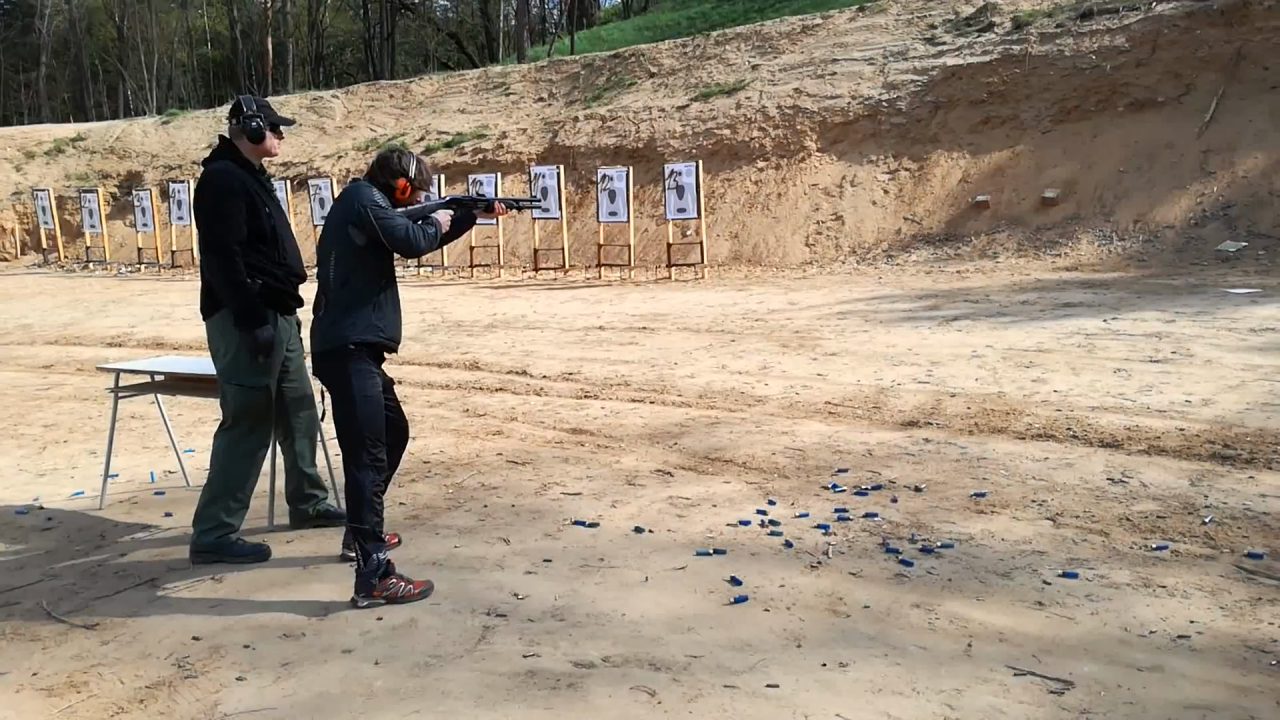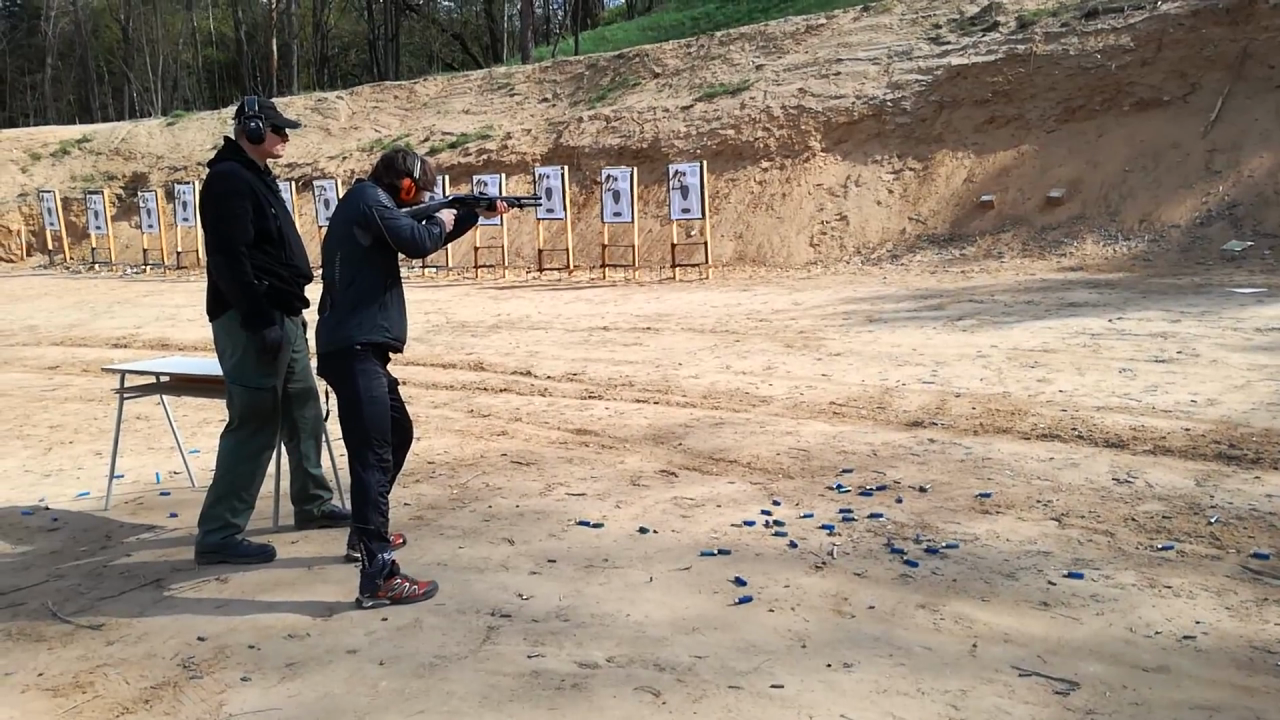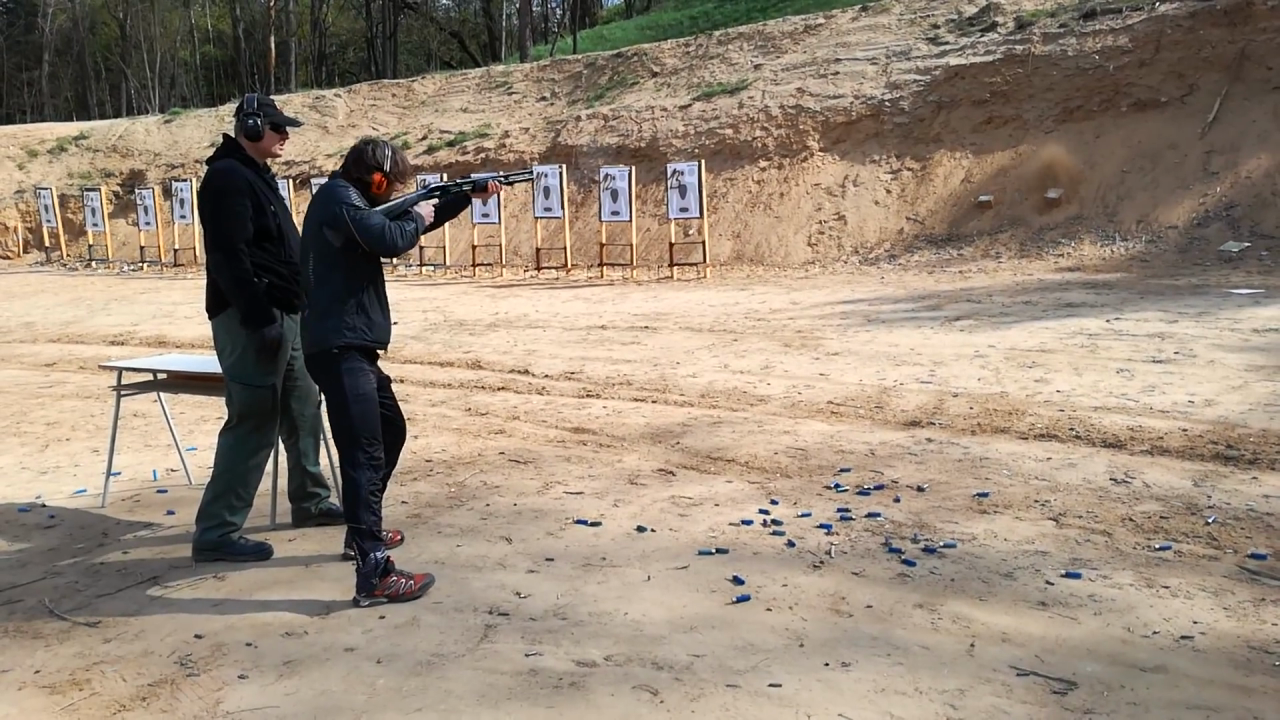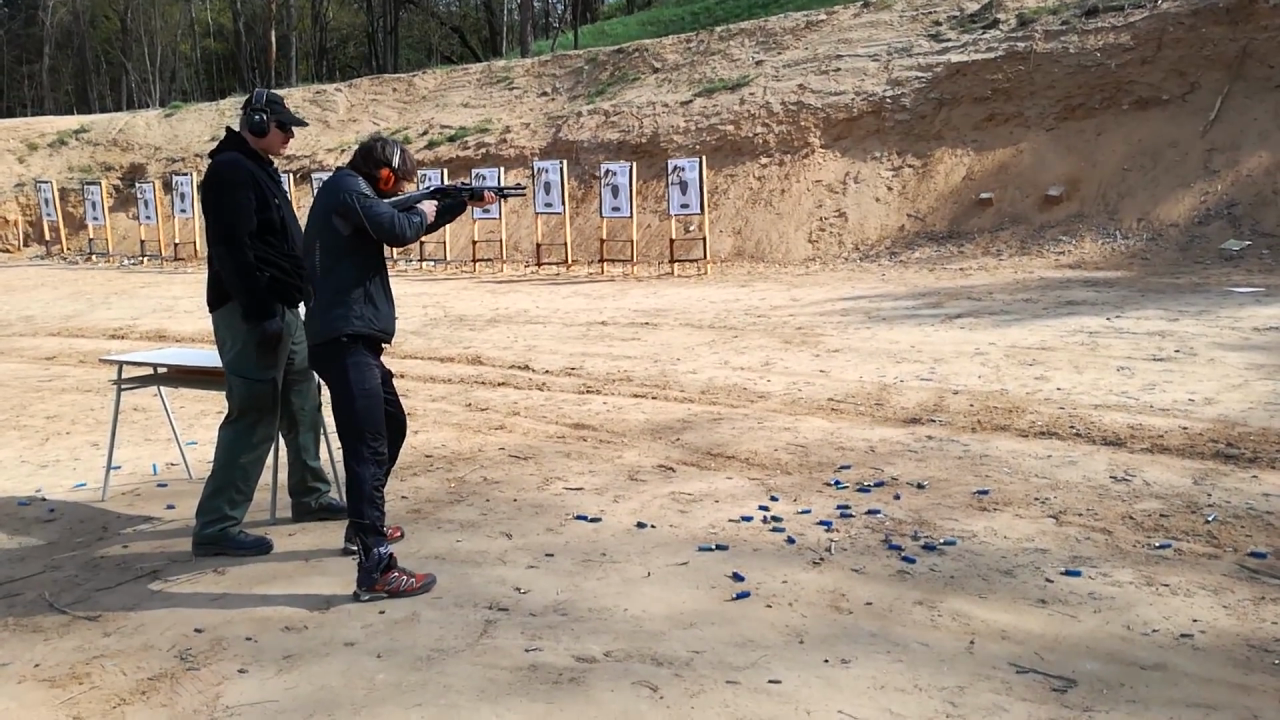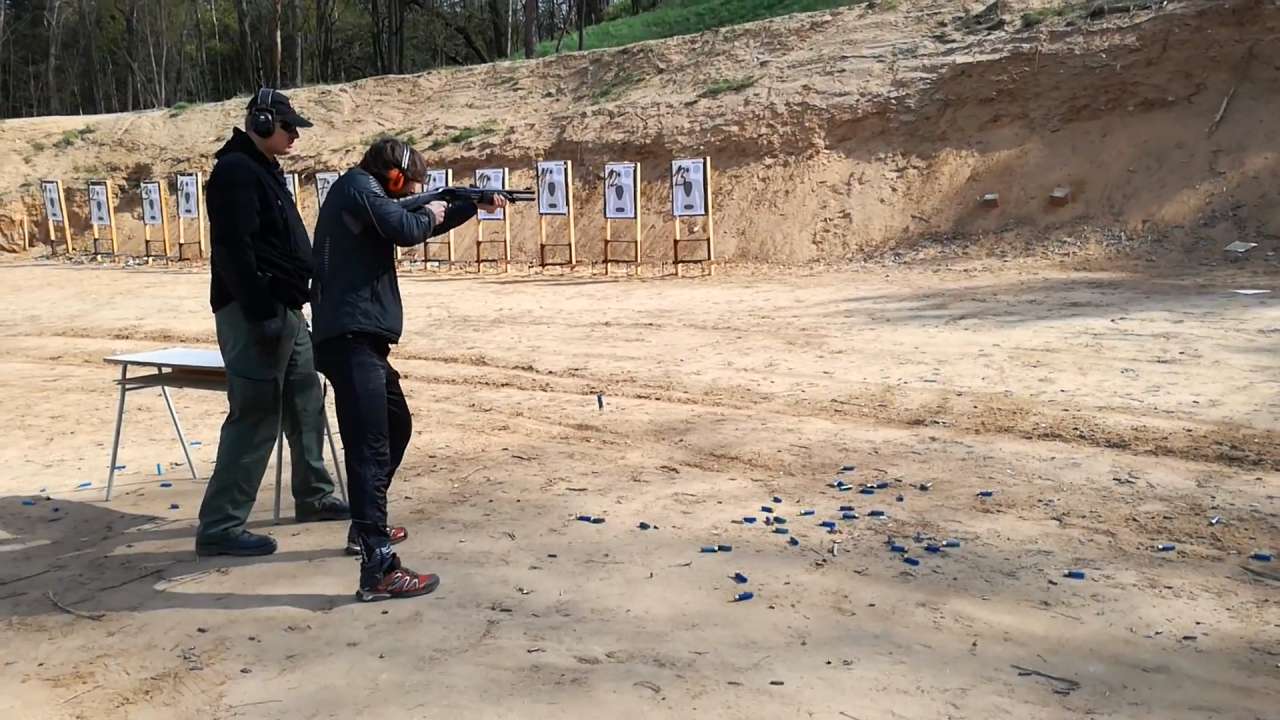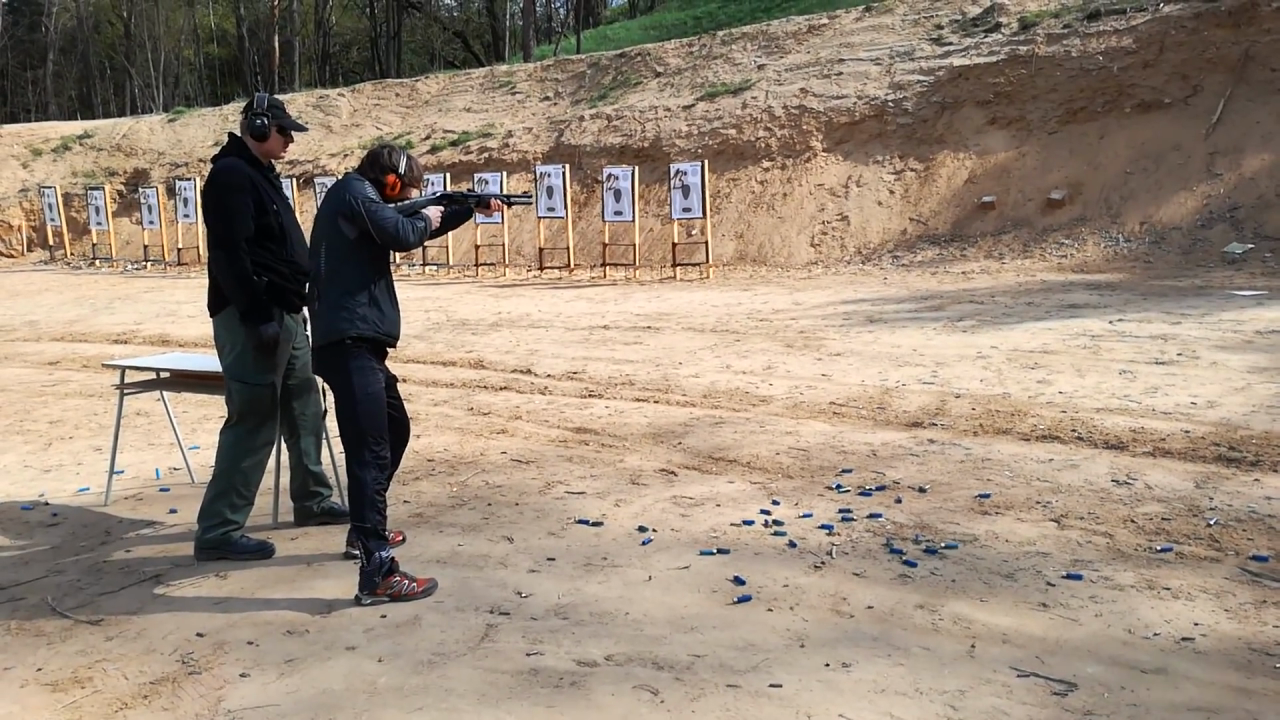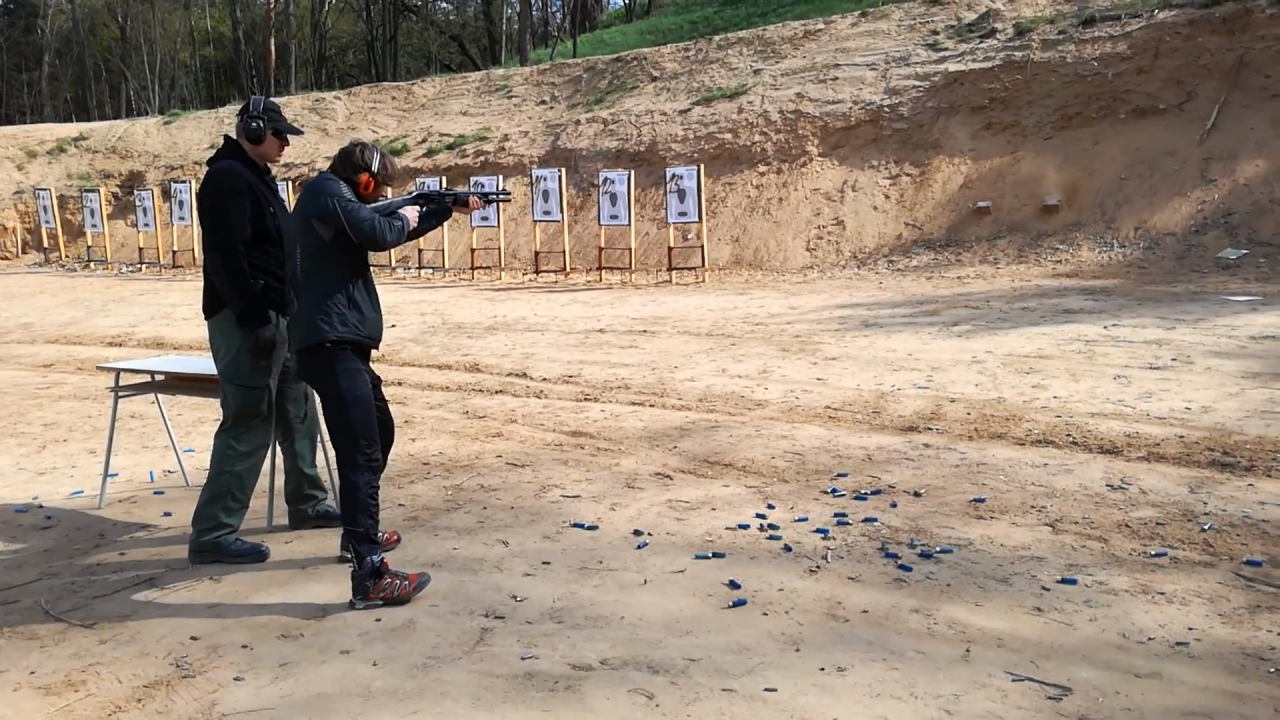
dt=0.7s
person 1, frame 1
left shoulder: (252, 176)
right shoulder: (222, 179)
right elbow: (221, 259)
left wrist: (283, 312)
right wrist: (252, 321)
left hip: (276, 315)
right hip: (246, 320)
left knee: (298, 412)
right knee: (247, 424)
left ankle: (308, 503)
right ankle: (214, 533)
person 1, frame 2
left shoulder: (257, 176)
right shoulder: (228, 179)
right elbow: (229, 260)
left wrist: (290, 312)
right wrist: (260, 321)
left hip: (282, 315)
right hip: (251, 321)
left knee: (304, 414)
right knee: (254, 424)
left ankle: (313, 503)
right ankle: (218, 534)
person 1, frame 3
left shoulder: (257, 174)
right shoulder: (227, 177)
right elbow: (230, 258)
left wrist: (288, 310)
right wrist: (259, 319)
left hip: (281, 313)
right hip: (252, 319)
left knee: (302, 411)
right knee: (254, 422)
left ankle: (310, 502)
right ankle: (216, 531)
person 1, frame 4
left shoulder: (259, 168)
right shoulder: (231, 170)
right elbow: (232, 250)
left wrist: (284, 306)
right wrist: (261, 312)
left hip: (282, 308)
right hip: (251, 312)
left knee: (302, 405)
right knee: (254, 416)
left ankle: (310, 496)
right ankle: (216, 526)
person 1, frame 5
left shoulder: (265, 170)
right shoulder: (236, 171)
right elbow: (234, 250)
left wrist: (286, 307)
right wrist: (261, 314)
left hip: (287, 310)
right hip: (256, 314)
left knee: (306, 405)
right knee: (255, 417)
left ankle: (314, 497)
right ankle: (219, 526)
person 1, frame 6
left shoulder: (261, 174)
right shoulder: (231, 175)
right elbow: (229, 255)
left wrist: (290, 308)
right wrist: (257, 316)
left hip: (285, 314)
right hip: (252, 317)
left knee: (304, 410)
right knee: (253, 421)
left ankle: (313, 501)
right ankle: (218, 531)
person 1, frame 7
left shoulder: (256, 176)
right shoulder: (227, 178)
right elbow: (226, 258)
left wrist: (285, 313)
right wrist: (254, 319)
left hip: (279, 316)
right hip: (248, 321)
left knee: (298, 414)
right knee: (249, 424)
left ankle: (307, 504)
right ankle: (212, 534)
person 2, frame 1
left shoulder: (369, 204)
right shoulder: (363, 198)
left elbow: (411, 237)
right elbow: (412, 242)
left wrist: (473, 215)
right wrist: (437, 222)
left hip: (357, 345)
right hip: (347, 348)
left knee: (393, 434)
right knee: (368, 455)
left ankle: (362, 532)
right ankle: (374, 577)
person 2, frame 2
left shoulder: (371, 202)
right shoulder: (368, 198)
left elbow: (413, 235)
right elbow: (418, 241)
left wrist: (476, 214)
right wrist: (440, 221)
left hip: (361, 345)
right hip: (353, 349)
left knee: (397, 435)
right knee: (373, 455)
left ankle: (367, 532)
right ankle: (378, 577)
person 2, frame 3
left shoulder: (351, 200)
right shoulder: (339, 197)
left elbow: (404, 225)
right elbow: (390, 241)
left wrist: (467, 196)
right wrist: (416, 217)
left hip: (352, 344)
right hip: (339, 348)
left knee: (390, 432)
right knee: (364, 454)
left ankle: (363, 531)
right ankle: (374, 574)
person 2, frame 4
left shoulder: (354, 194)
right shoulder: (346, 186)
left elbow: (403, 224)
right elbow: (398, 230)
left wrist: (464, 203)
right wrist: (421, 213)
left hip: (355, 337)
right hip: (344, 340)
left knee: (391, 429)
right knee: (367, 448)
left ankle: (364, 526)
right ankle: (376, 569)
person 2, frame 5
left shoulder: (367, 195)
right shoulder: (357, 186)
left elbow: (411, 222)
right elbow: (405, 229)
left wrist: (475, 206)
right wrist: (429, 215)
left hip: (362, 336)
right hip: (351, 339)
left knee: (396, 428)
right knee: (370, 448)
left ankle: (367, 525)
right ankle: (379, 569)
person 2, frame 6
left shoulder: (365, 200)
right shoulder: (353, 190)
left elbow: (413, 228)
right elbow: (400, 235)
left wrist: (471, 209)
right wrist: (425, 219)
left hip: (362, 341)
right hip: (349, 344)
left knee: (394, 433)
right knee: (370, 452)
left ankle: (365, 530)
right ankle: (378, 573)
person 2, frame 7
left shoulder: (337, 199)
right shoulder: (327, 190)
left elbow: (392, 229)
right elbow: (378, 234)
left wrist: (449, 210)
right wrist: (402, 219)
left hip: (344, 342)
right hip: (331, 345)
left knee: (379, 436)
right knee: (362, 454)
left ankle: (360, 534)
right ankle: (370, 576)
